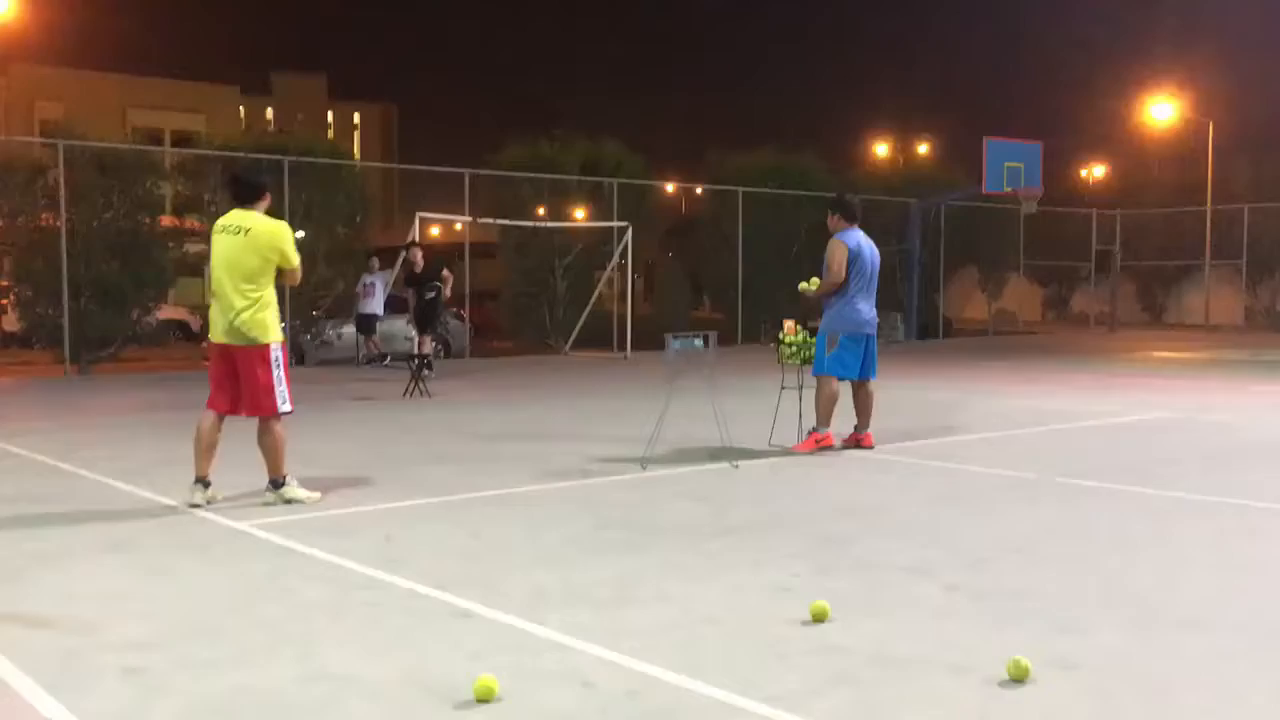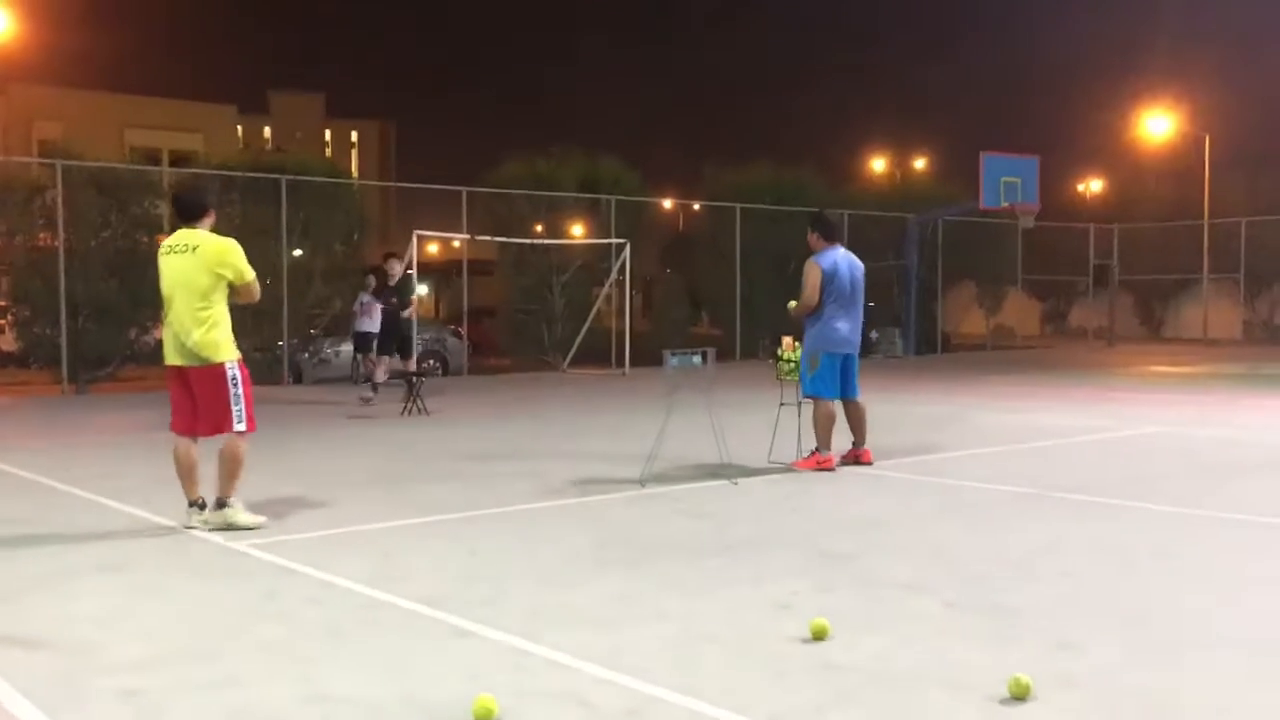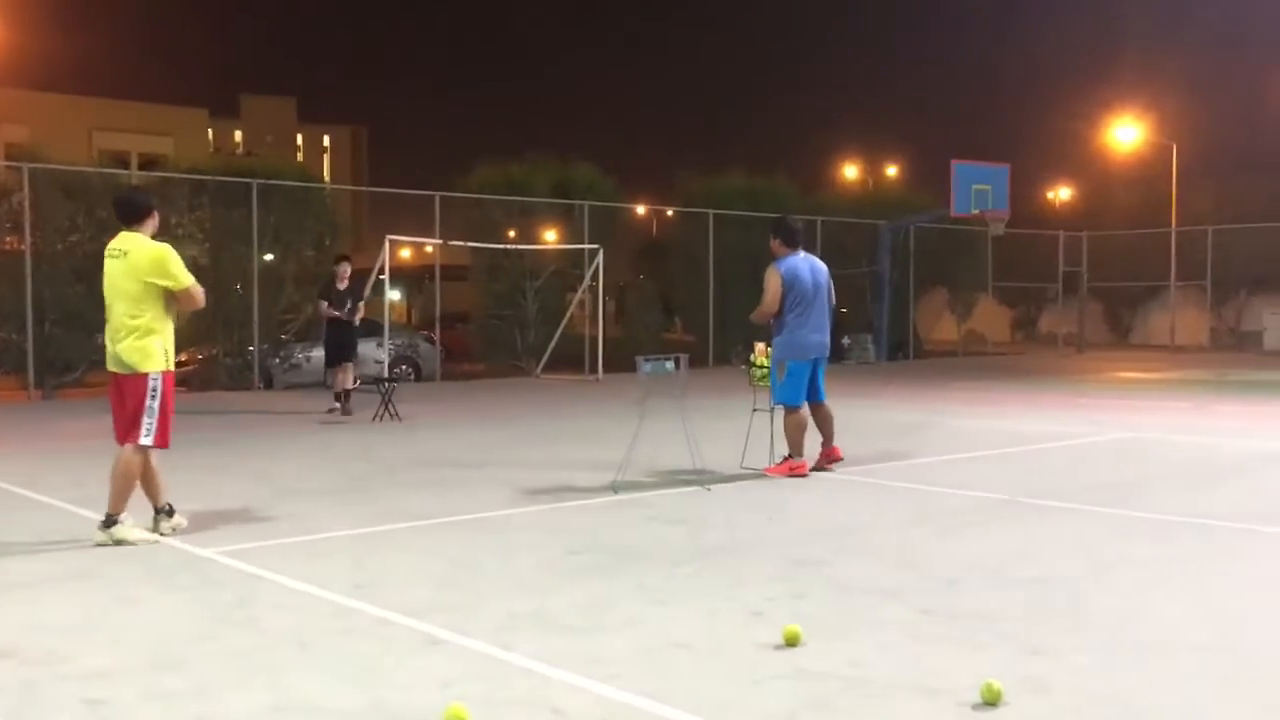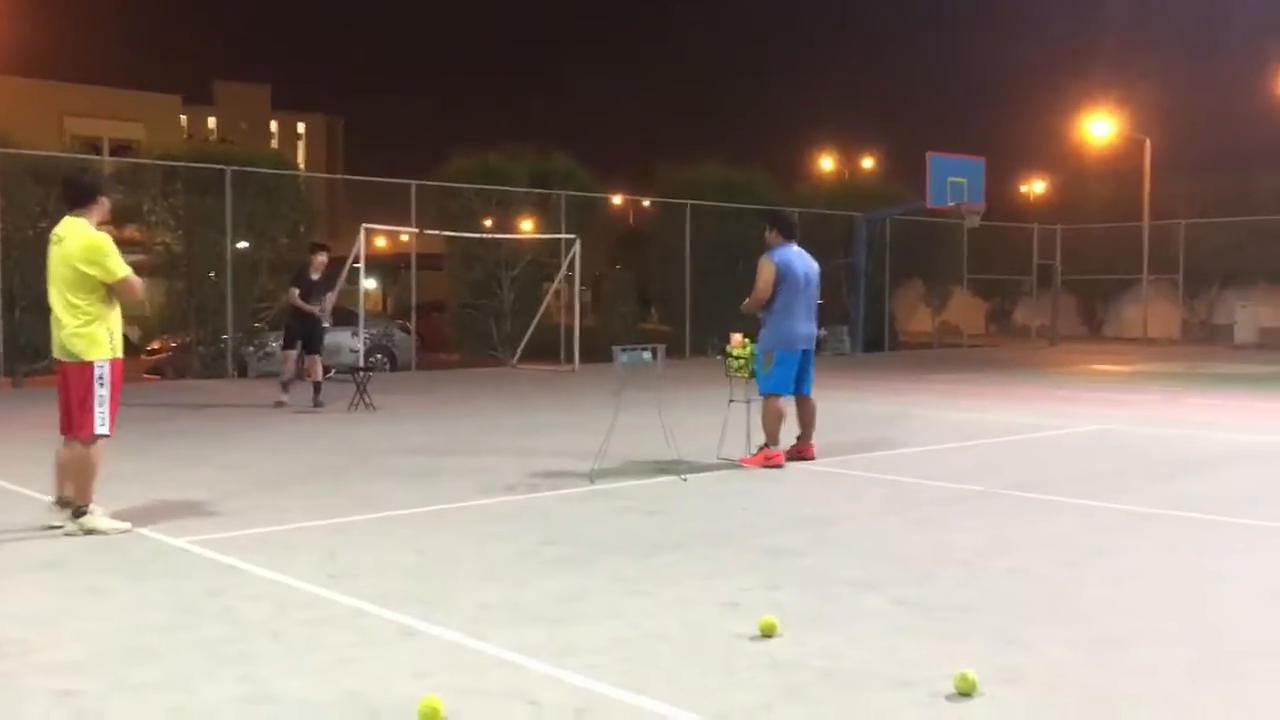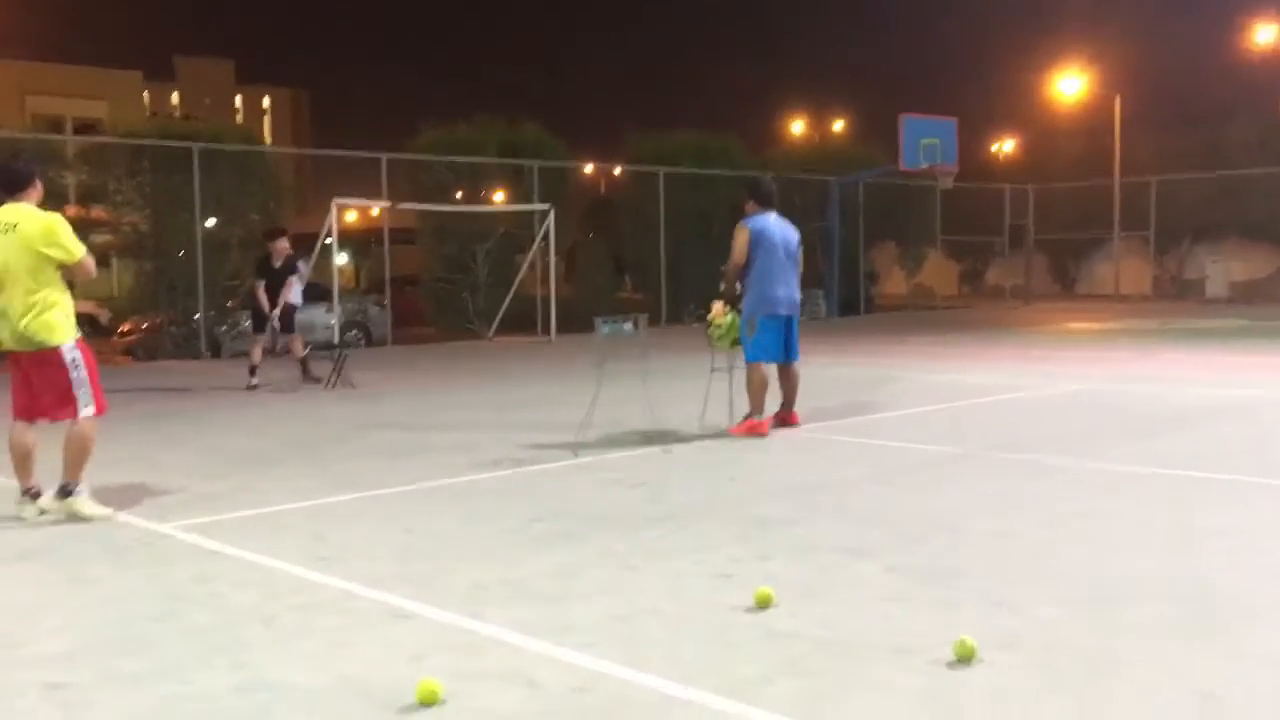
dt=0.5s
person 1, frame 1
left shoulder: (221, 227)
right shoulder: (275, 229)
right elbow: (294, 277)
left wrist: (260, 272)
left hip: (221, 330)
right hip: (258, 332)
left knee: (215, 410)
right knee: (272, 412)
left ankle: (200, 484)
right ankle: (279, 484)
person 1, frame 2
left shoulder: (166, 248)
right shoulder: (223, 247)
right elbow: (252, 294)
left wrist: (213, 290)
left hip: (176, 352)
right hip: (215, 351)
left knee: (185, 432)
right knee: (237, 428)
left ankle: (195, 506)
right ankle: (225, 504)
person 1, frame 3
left shoulder: (114, 251)
right shoulder: (158, 253)
right elbow: (196, 300)
left wrist: (164, 298)
right wrist: (174, 297)
left hip: (121, 356)
right hip: (148, 359)
left knee: (139, 441)
right knee: (138, 442)
left ankle: (163, 512)
right ankle: (113, 522)
person 1, frame 4
left shoulder: (61, 234)
right shoulder: (94, 241)
right elbow: (134, 291)
left wrist: (111, 281)
right wrist: (127, 277)
left hip: (69, 344)
right hip: (94, 347)
left knee: (75, 433)
right knee: (90, 433)
left ankle: (63, 504)
right ankle: (82, 512)
person 1, frame 5
right shoulder: (48, 223)
right elbow: (87, 270)
right hip: (53, 332)
right knee: (85, 411)
left ankle: (30, 495)
right ankle: (70, 492)
person 2, frame 1
left shoulder: (839, 241)
right shoulder: (870, 245)
left elbow: (836, 277)
left wrist: (816, 293)
right wrist: (824, 290)
left hip: (841, 320)
right hip: (866, 320)
left knee: (827, 375)
right knee: (862, 379)
left ankle: (822, 433)
right ankle: (862, 434)
person 2, frame 2
left shoulder: (817, 262)
right shoulder: (855, 261)
left elbow: (810, 300)
left wrist: (794, 312)
left hip: (823, 339)
right hip: (850, 338)
left knee: (822, 397)
right knee: (850, 396)
left ankle: (823, 455)
right ankle: (860, 450)
person 2, frame 3
left shoulder: (778, 270)
right shoulder: (820, 265)
left elbow: (768, 309)
right elbow: (831, 301)
left wrist: (755, 318)
left hip: (791, 346)
right hip: (819, 343)
left knee: (793, 404)
right knee: (817, 399)
left ankle: (796, 461)
right ankle: (829, 449)
person 2, frame 4
left shoulder: (771, 259)
right shoulder: (810, 261)
left elbow: (761, 295)
left wrist: (746, 308)
left hip: (779, 336)
right hip: (806, 335)
left knee: (772, 393)
right knee: (803, 392)
left ankle: (772, 450)
right ankle: (805, 445)
person 2, frame 5
left shoulder: (747, 226)
right shoulder: (791, 230)
left elbow: (736, 262)
right elbow: (798, 269)
left wrist: (729, 283)
left hip: (761, 302)
right hip: (789, 301)
left knee: (756, 360)
right knee: (787, 360)
left ankle: (756, 419)
right ankle: (788, 412)
